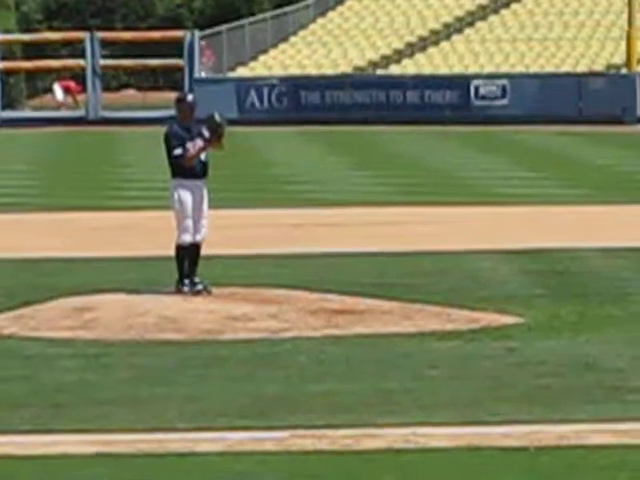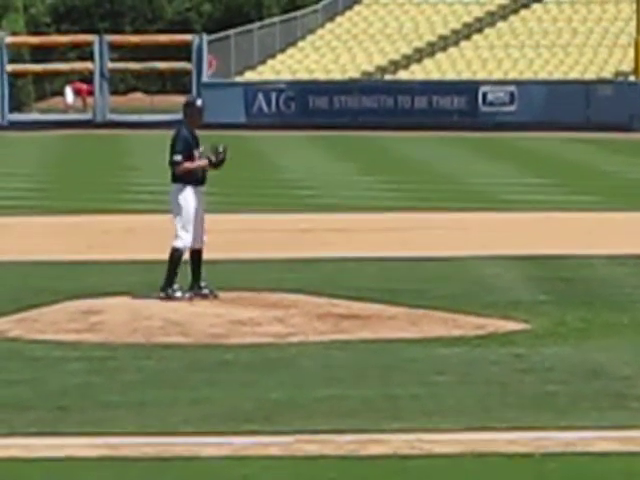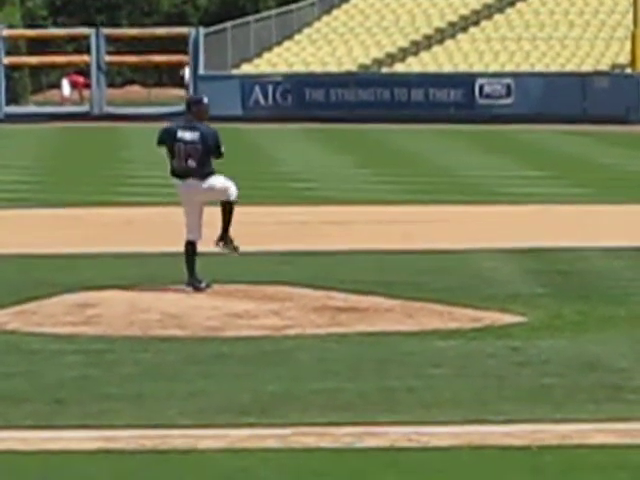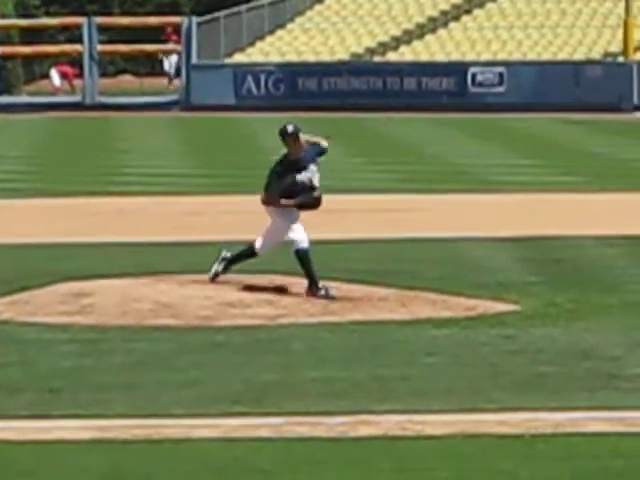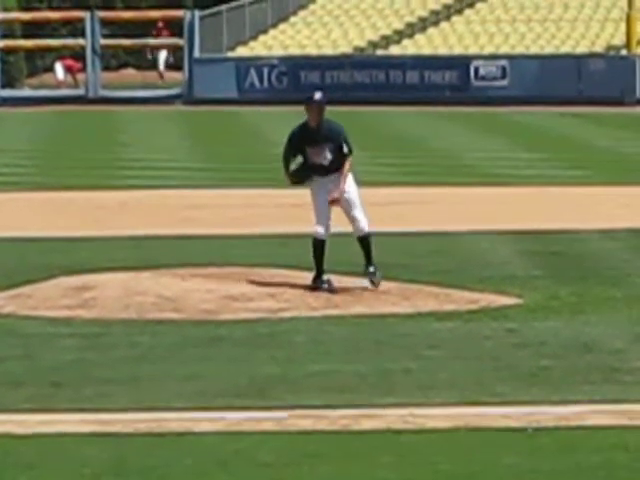
dt=1s
person 1, frame 1
left shoulder: (198, 127)
right shoulder: (173, 131)
left elbow: (218, 145)
right elbow: (185, 160)
left wrist: (216, 136)
right wrist: (204, 146)
left hip: (201, 183)
right hip: (183, 185)
left knee: (199, 233)
right knee: (186, 234)
left ankle: (193, 278)
right ankle: (182, 280)
person 1, frame 2
left shoulder: (193, 135)
right shoulder: (182, 135)
right elbow: (177, 168)
left wrist: (211, 159)
right wrist: (204, 164)
left hip: (195, 190)
right hip: (184, 190)
left knee: (198, 239)
right knee: (183, 238)
left ankle: (196, 284)
right ankle: (168, 286)
person 1, frame 3
left shoulder: (172, 130)
right shoulder: (208, 132)
left elbow: (161, 141)
right elbow: (218, 156)
left hip: (184, 186)
right hip: (205, 184)
left knee: (192, 232)
right knee: (230, 190)
left ankle: (192, 277)
right ankle: (224, 237)
person 1, frame 4
left shoulder: (311, 150)
right shoulder: (280, 170)
left elbow: (323, 143)
right elbow: (266, 201)
right wrist: (293, 202)
left hip: (294, 207)
right hip: (283, 209)
left knee: (265, 245)
right knee: (300, 240)
left ankle: (227, 261)
right ankle: (314, 285)
person 1, frame 5
left shoulder: (336, 130)
right shoulder: (298, 134)
left elbow: (347, 160)
right elbow: (288, 154)
left wrist: (341, 189)
right wrist: (288, 171)
left hip: (342, 178)
right hip: (319, 181)
left knee: (361, 223)
right knee: (322, 228)
left ankle: (370, 266)
right ankle: (319, 277)
